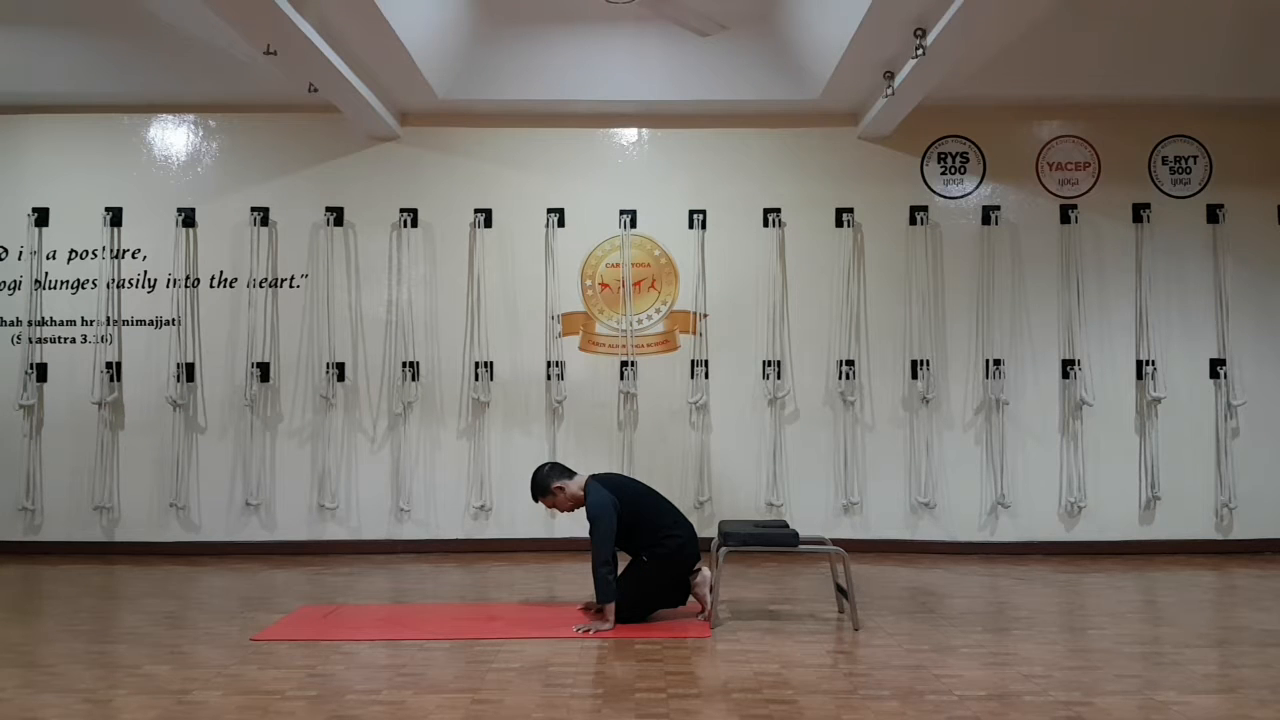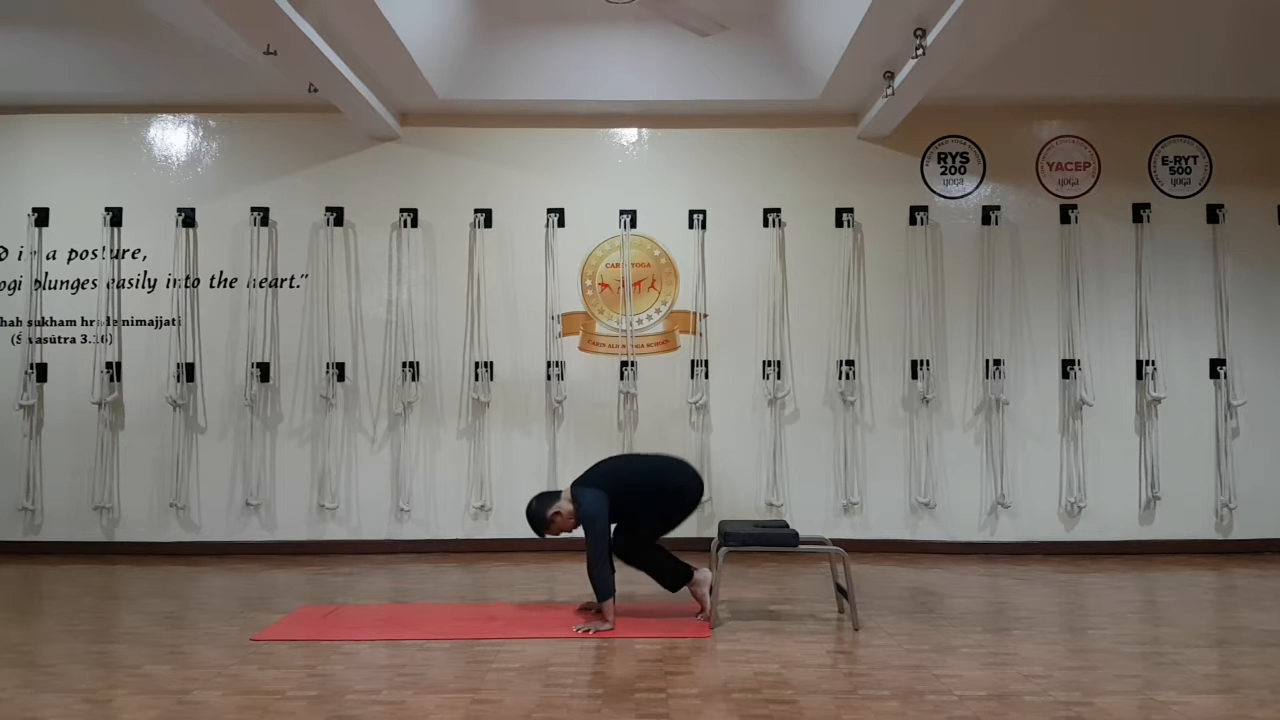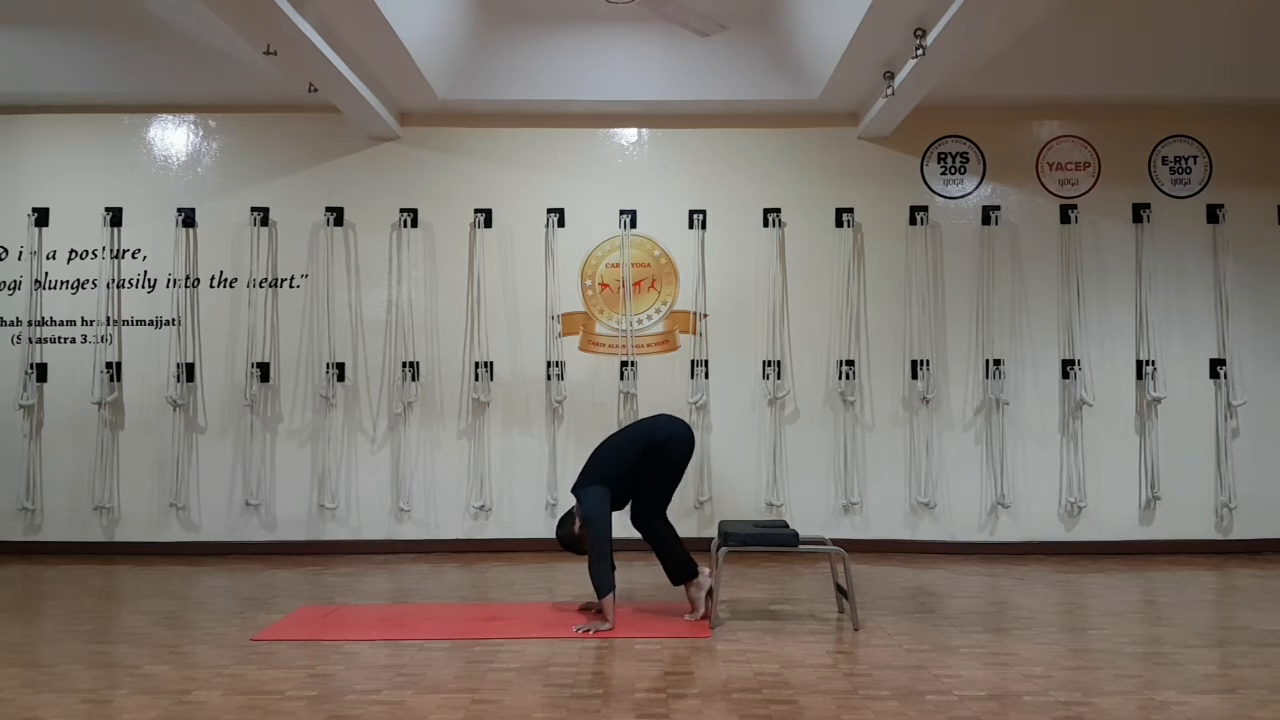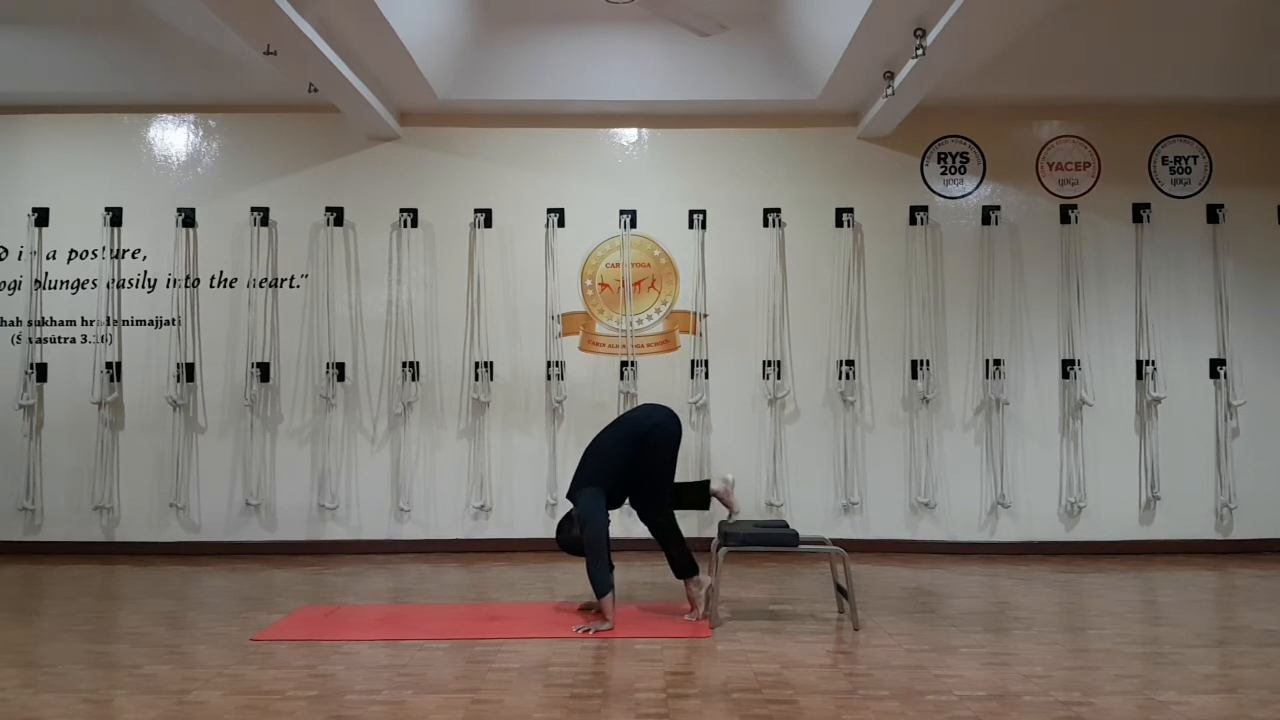
dt=1s
person 1, frame 1
left shoulder: (599, 501)
right shoulder: (599, 489)
left elbow: (603, 559)
right elbow: (607, 553)
left wrist: (608, 619)
right wrist: (606, 601)
left hip: (673, 548)
right hip: (675, 543)
left knee: (622, 610)
right knee: (622, 597)
left ankle: (692, 585)
right ankle: (692, 579)
person 1, frame 2
left shoulder: (589, 505)
right shoulder: (583, 498)
left elbow: (597, 559)
right elbow: (601, 552)
left wrist: (608, 619)
right wrist: (605, 605)
left hip: (680, 484)
right hip: (673, 480)
left knee: (627, 543)
right knee: (631, 541)
left ankle: (693, 579)
right ankle: (693, 577)
person 1, frame 3
left shoulder: (591, 504)
right shoulder: (594, 498)
left elbow: (599, 559)
right elbow: (602, 553)
left wrist: (608, 619)
right wrist: (605, 603)
left hip: (670, 436)
right hip: (663, 437)
left knee: (647, 519)
right knee: (646, 516)
left ankle: (693, 582)
right ankle: (695, 573)
person 1, frame 4
left shoulder: (588, 506)
right shoulder: (589, 500)
left elbow: (596, 560)
right elbow: (601, 552)
left wrist: (608, 619)
right wrist: (605, 603)
left hip: (656, 427)
right hip: (650, 427)
left knee: (654, 513)
right knee: (643, 502)
left ankle: (694, 581)
right ankle: (714, 488)
